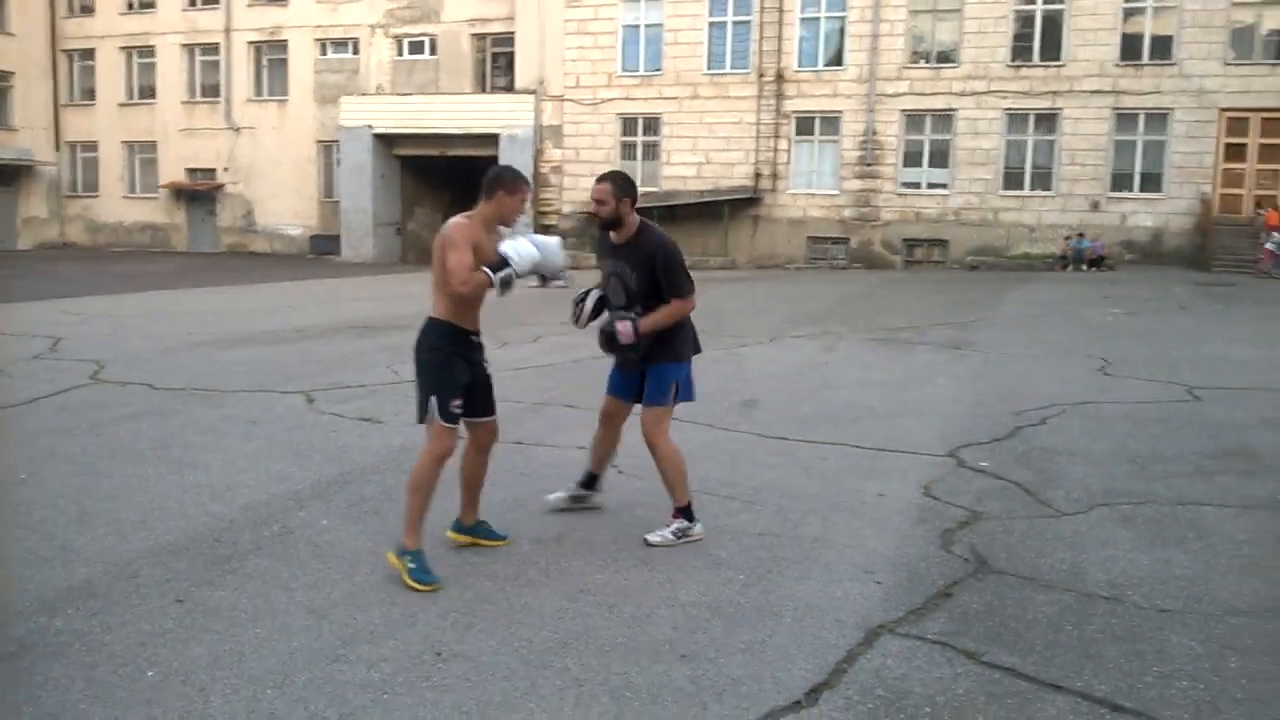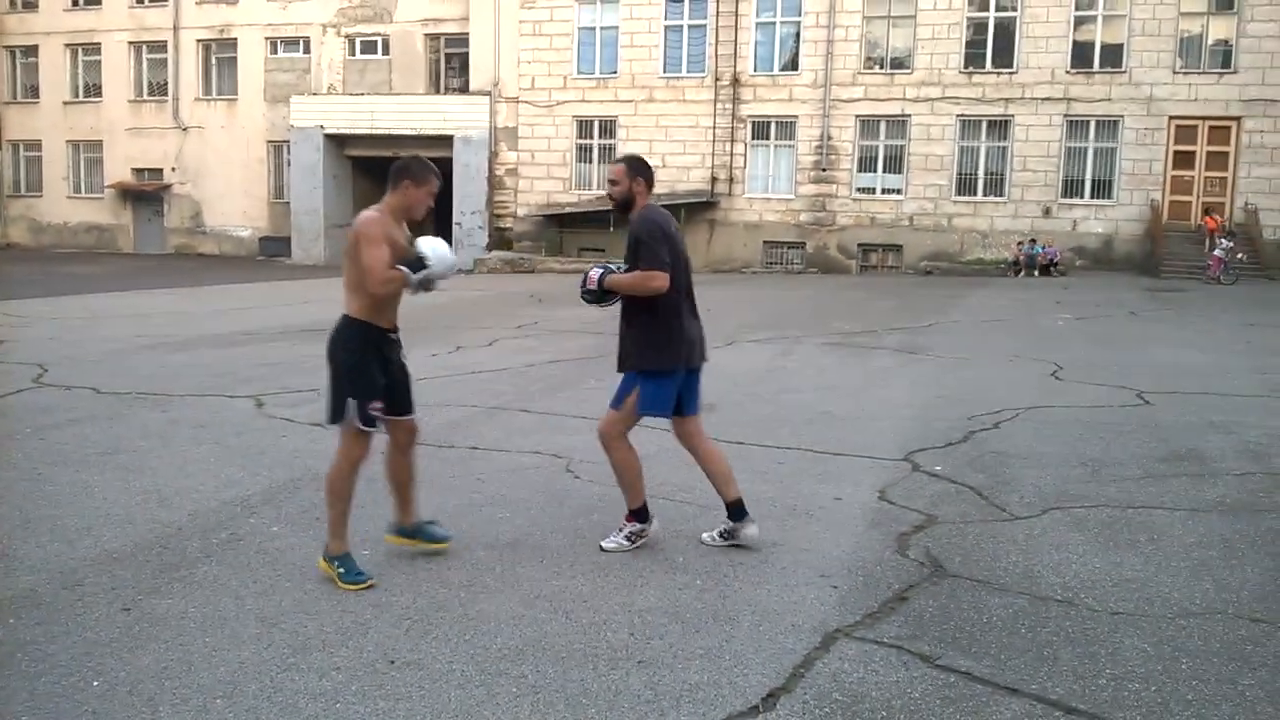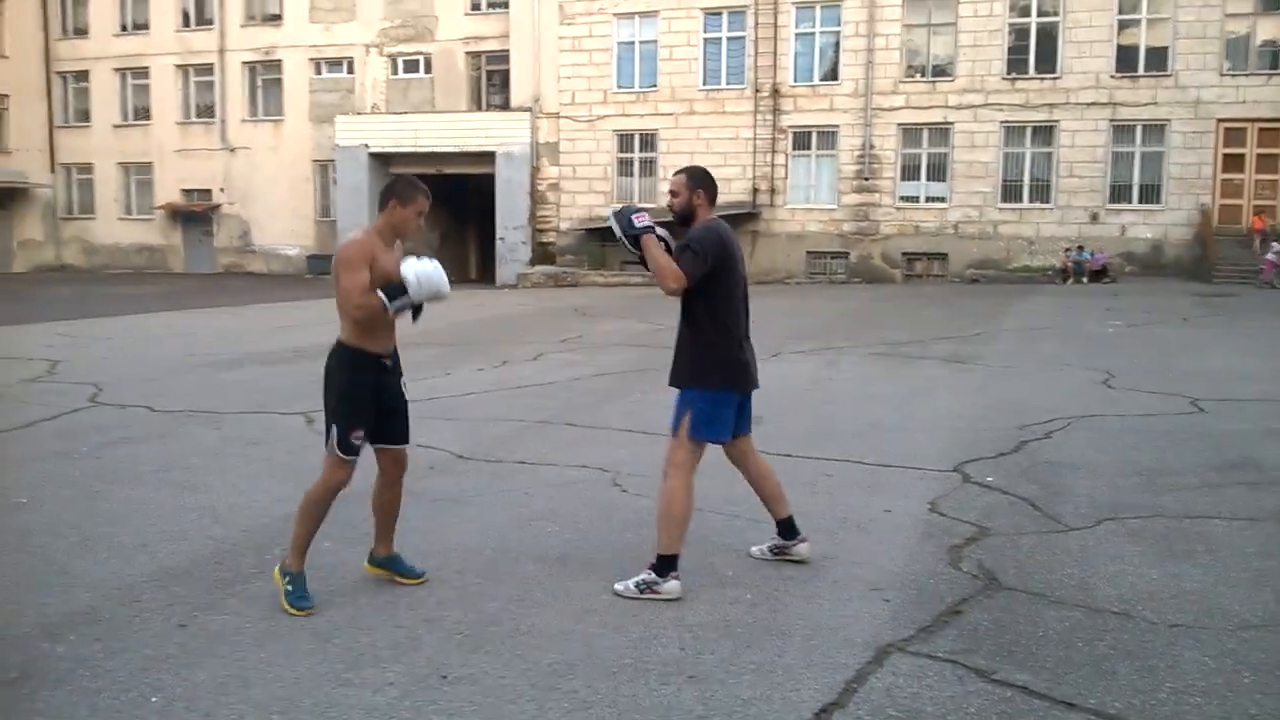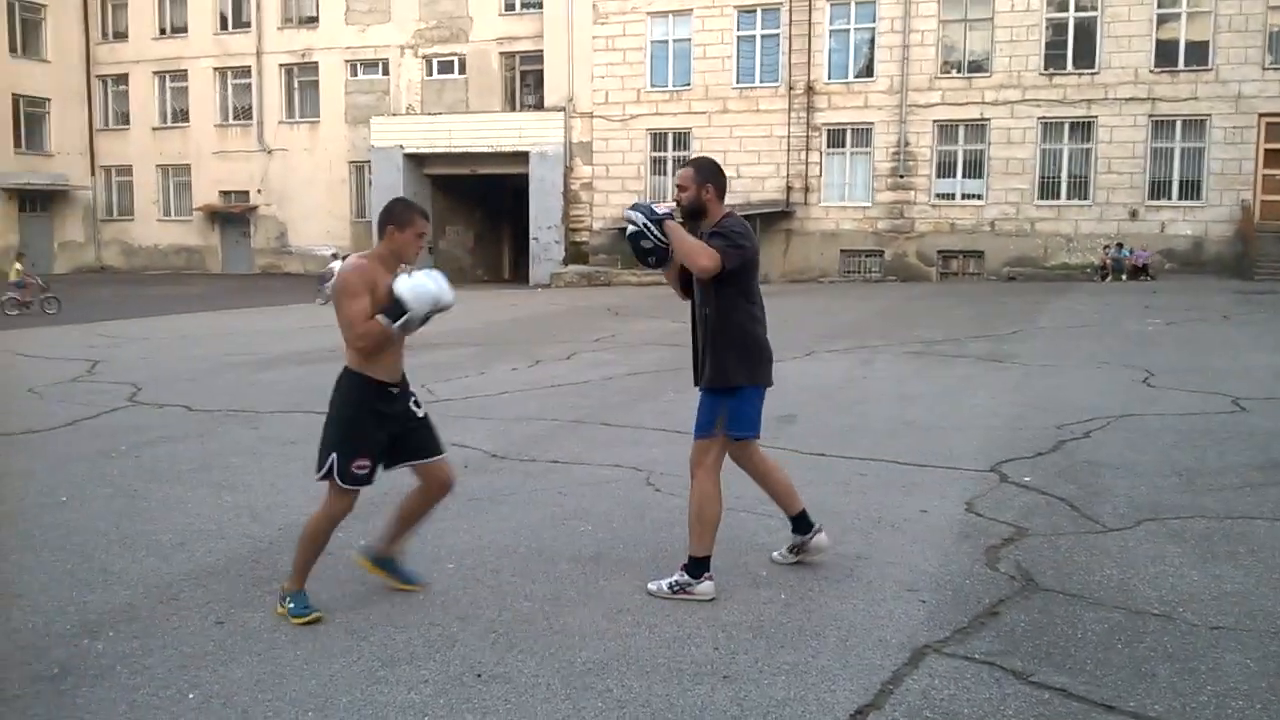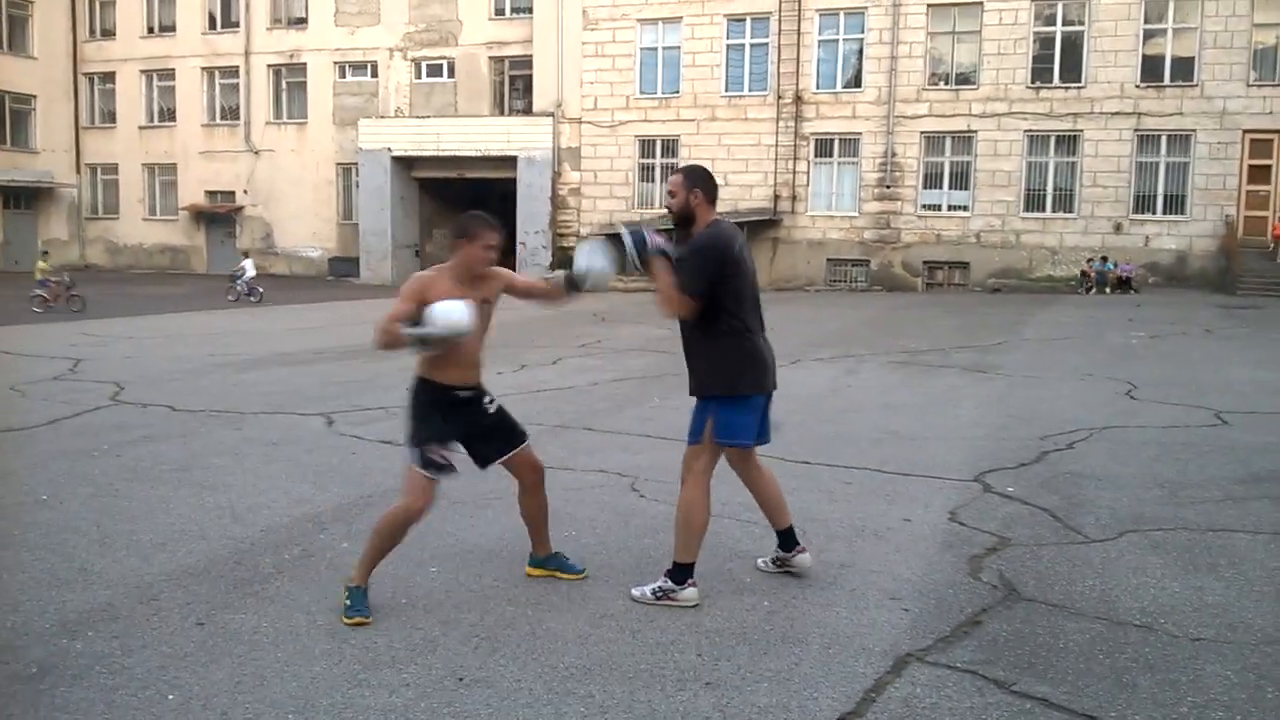
dt=0.4s
person 1, frame 1
left shoulder: (491, 233)
right shoulder: (459, 229)
left elbow: (496, 270)
right elbow: (461, 286)
left wrist: (529, 261)
right wrist: (504, 268)
left hip: (469, 343)
right hip: (443, 343)
left knee: (486, 433)
right knee: (442, 443)
left ankle: (467, 522)
right ankle: (408, 546)
person 1, frame 2
left shoulder: (398, 226)
right shoulder: (372, 225)
right elbow: (379, 285)
left wrist: (423, 270)
right wrist: (419, 268)
left hip: (385, 341)
right hip: (358, 342)
left knee: (404, 434)
right knee: (356, 447)
left ankle: (408, 522)
right ankle: (337, 550)
person 1, frame 3
left shoulder: (395, 249)
right shoulder: (356, 247)
right elbow: (357, 309)
left wrist: (415, 291)
right wrist: (403, 290)
left hip: (387, 366)
right hip: (353, 367)
left knee: (394, 464)
right knee: (338, 474)
left ankle: (384, 553)
right ankle: (292, 568)
person 1, frame 4
left shoulder: (400, 273)
right shoulder: (355, 273)
right elbow: (362, 338)
left wrist: (418, 307)
right wrist: (405, 307)
left hip: (395, 392)
right hip: (359, 396)
left knee: (439, 481)
right knee: (338, 502)
left ankle: (383, 552)
right ankle: (293, 588)
person 1, frame 5
left shoulder: (494, 277)
right shoulder: (424, 283)
left elbow: (546, 291)
right elbow: (383, 337)
left wrist: (574, 280)
left hip: (474, 396)
right hip: (436, 400)
left knee: (531, 470)
right knee: (417, 501)
left ankle: (542, 555)
right ankle: (357, 583)
person 2, frame 1
left shoulder: (658, 246)
right shoulder: (604, 238)
left elbow: (685, 301)
left wrist: (640, 327)
left hip: (665, 346)
right hip: (631, 345)
left knee: (654, 429)
right knee: (610, 415)
left ankle: (686, 519)
right ankle: (587, 488)
person 2, frame 2
left shoulder: (644, 223)
right shoulder: (660, 221)
left elbow: (656, 281)
left wrist: (607, 282)
right wrist: (621, 285)
left hip: (657, 353)
right hip: (682, 345)
left knee: (611, 431)
right knee: (690, 432)
left ankle: (639, 522)
right ankle: (740, 520)
person 2, frame 3
left shoulder: (709, 236)
right shoulder: (714, 237)
left elbow: (673, 283)
right elbow: (685, 288)
left wrist: (645, 234)
right wrist: (660, 251)
left hip: (711, 371)
right hip: (730, 366)
left knee: (678, 464)
right knee: (742, 450)
left ankle: (663, 573)
right ankle: (790, 537)
person 2, frame 4
left shoulder: (734, 231)
right shoulder: (704, 235)
left elbow: (704, 265)
right elbow: (686, 289)
left wrist: (669, 224)
left hip: (736, 367)
right hip: (724, 363)
left knee: (704, 463)
right knee: (745, 452)
left ankle: (696, 575)
right ankle: (806, 532)
person 2, frame 5
left shoulder: (710, 242)
right shoulder: (716, 238)
left elbow: (676, 303)
right elbow: (699, 292)
left wrist: (656, 259)
right wrist: (664, 258)
left hip: (731, 373)
right hip: (747, 367)
left knee: (695, 470)
right knee: (742, 459)
left ankle: (679, 580)
right ankle: (791, 548)
